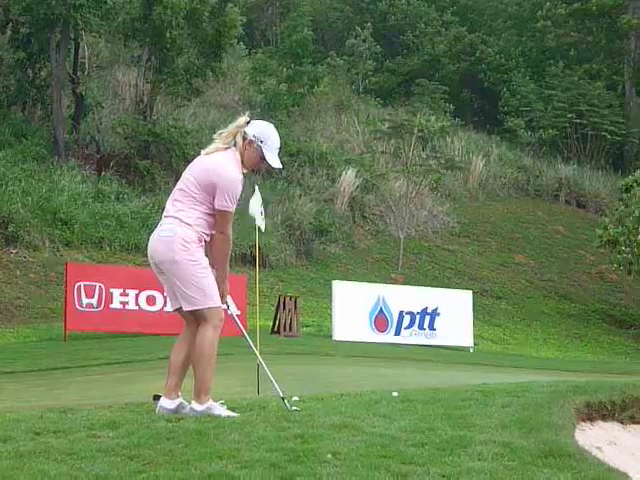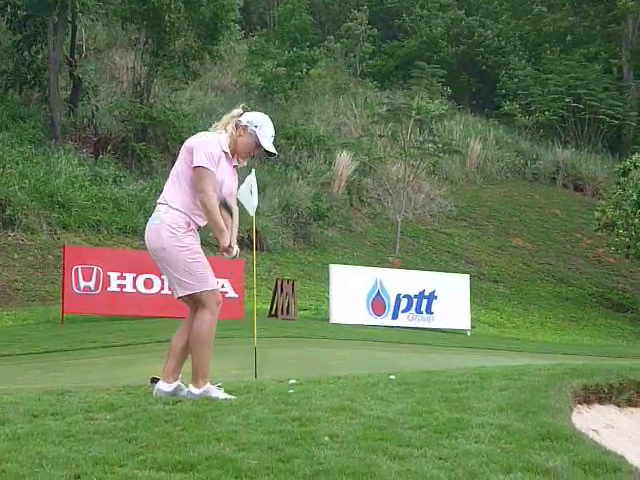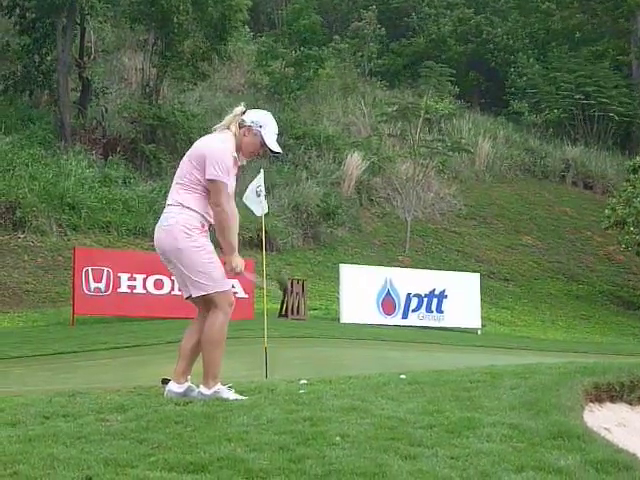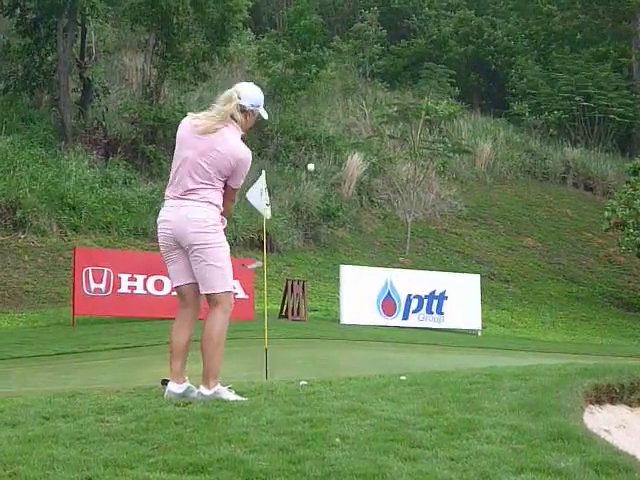
dt=0.5s
person 1, frame 1
left shoulder: (217, 159)
right shoulder: (230, 174)
right elbow: (223, 233)
left wrist: (213, 270)
right wrist: (222, 279)
left hip: (162, 242)
right hip: (180, 243)
left knee: (195, 323)
right knee: (212, 319)
left ankle: (170, 398)
right ankle: (202, 402)
person 1, frame 2
left shoulder: (231, 166)
right shoulder: (207, 143)
left elbow: (230, 207)
right elbow: (203, 192)
left wrist: (232, 237)
right wrist: (221, 234)
left hip: (173, 232)
right hip: (172, 228)
left knee: (199, 308)
right knee: (211, 302)
left ankle: (168, 382)
right ankle: (199, 385)
person 1, frame 3
left shoulder: (232, 160)
right shoulder: (216, 148)
left elbow: (230, 208)
right elbow: (219, 206)
left wrist: (232, 252)
right wrist: (231, 254)
left hip: (173, 232)
right hip: (184, 230)
left knee: (209, 310)
right knee: (223, 303)
left ankle: (179, 382)
right ankle: (210, 386)
person 1, frame 4
left shoulder: (189, 123)
right shoulder: (241, 152)
right wrist: (216, 223)
left hip: (169, 218)
right hip: (201, 221)
left knee: (188, 305)
right knee: (221, 303)
left ankle: (177, 383)
right ankle: (210, 386)
